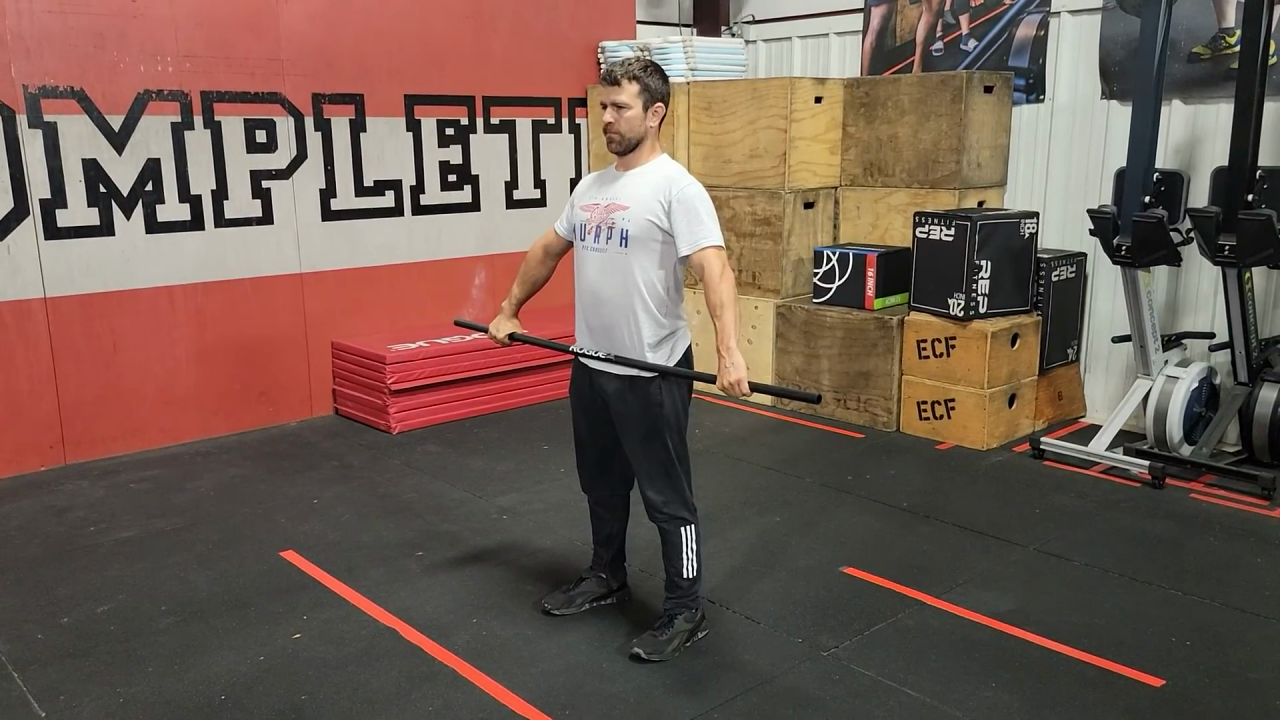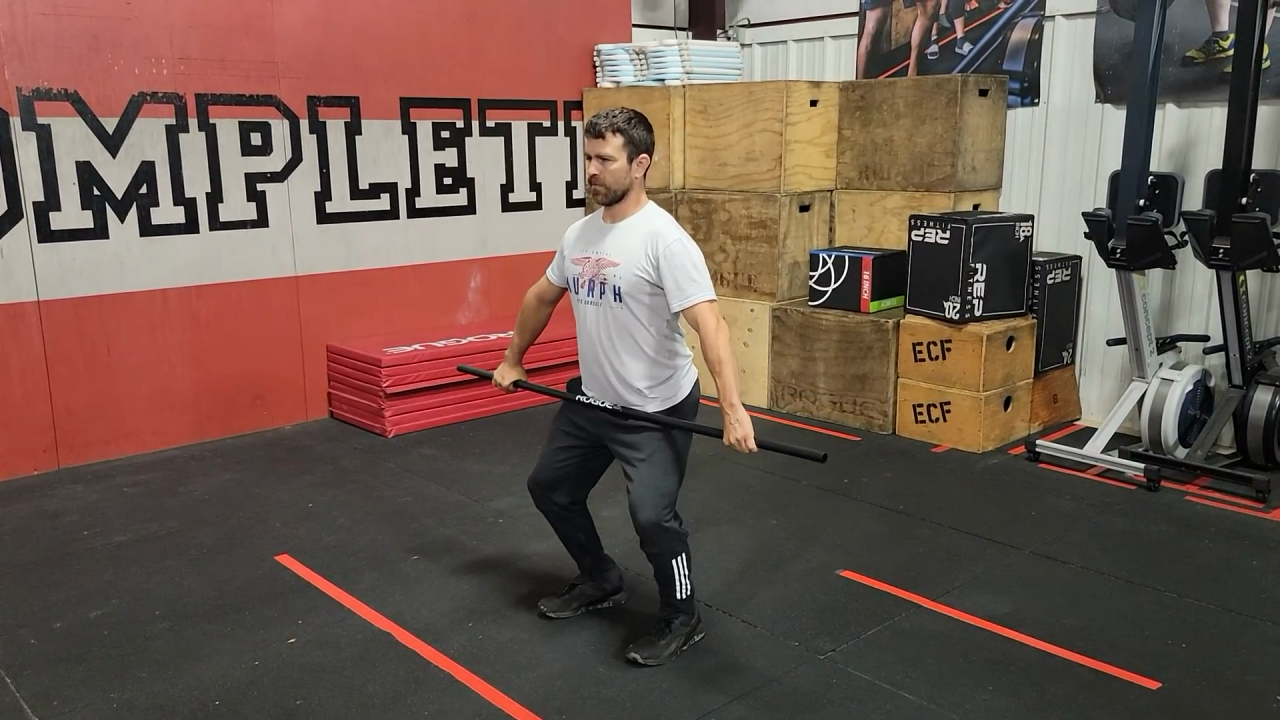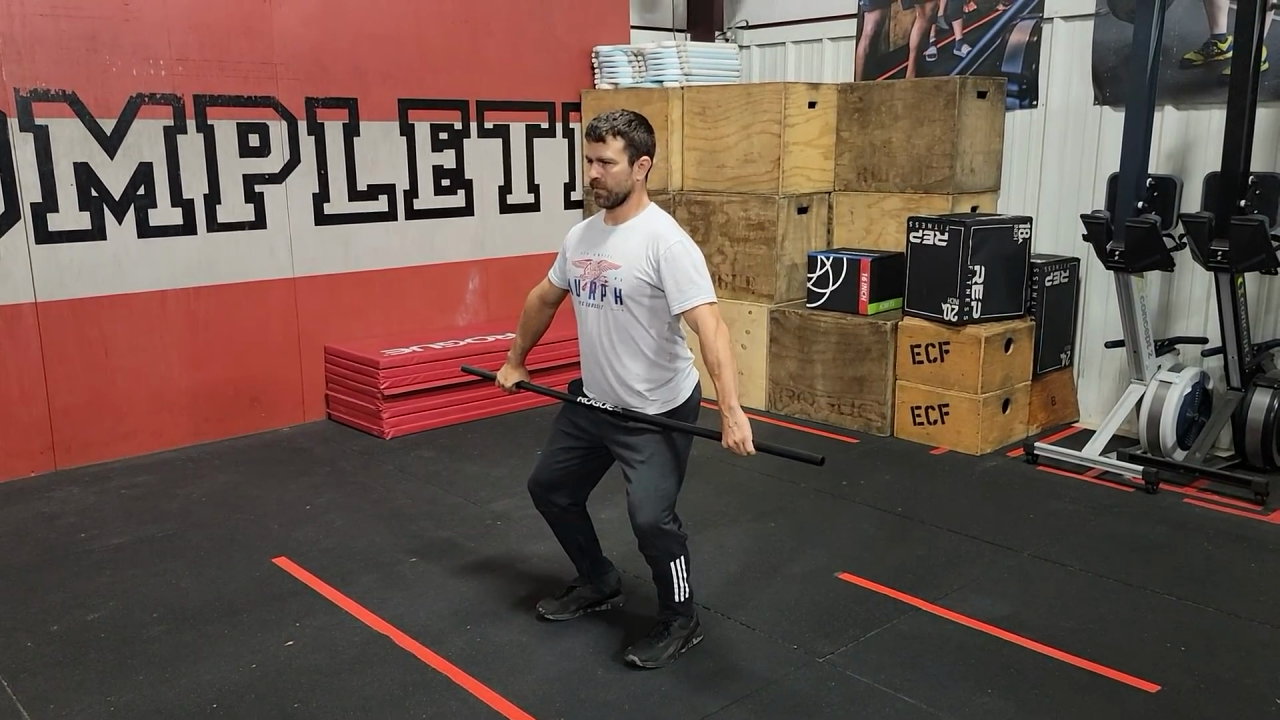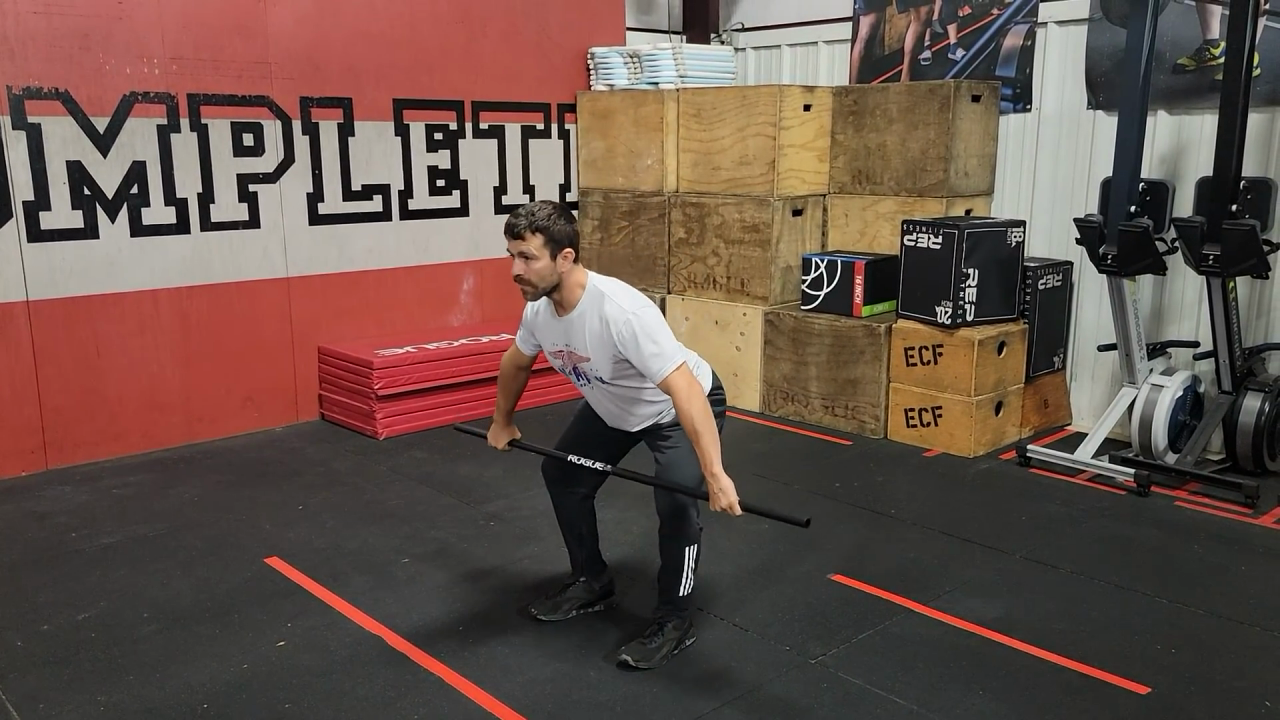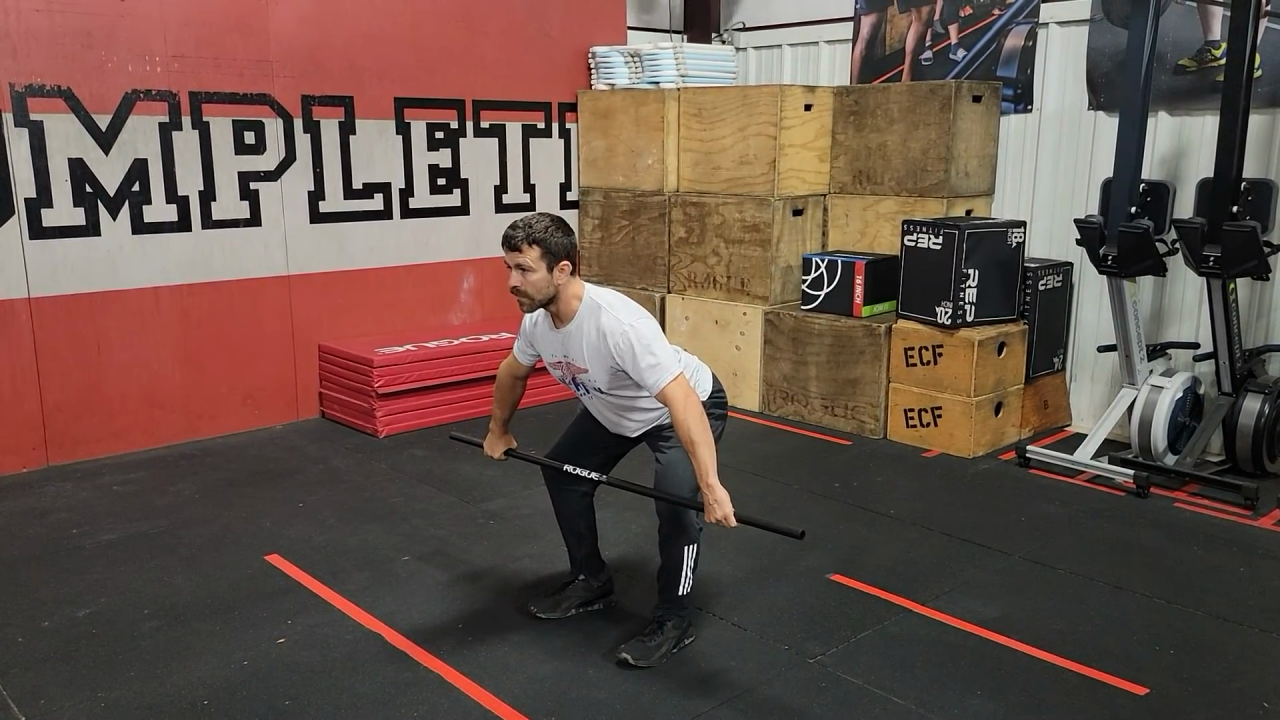
dt=1s
person 1, frame 1
left shoulder: (675, 187)
right shoulder: (590, 187)
left elbow: (714, 268)
right elbow: (547, 250)
left wrist: (729, 351)
right wrist: (509, 309)
left hip: (651, 373)
right hip: (591, 366)
left knee: (666, 496)
right knee: (601, 483)
left ankle: (685, 611)
right ankle: (606, 575)
person 1, frame 2
left shoulder: (664, 239)
right shoulder: (579, 234)
left elbow: (709, 323)
right elbow: (541, 297)
left wrist: (733, 408)
right wrist: (512, 359)
left hip: (657, 408)
right hip: (592, 399)
left knee: (652, 515)
right knee: (549, 486)
left ankle: (681, 618)
right ankle: (600, 581)
person 1, frame 3
left shoulder: (666, 241)
right shoulder: (581, 236)
left elbow: (709, 325)
right elbow: (544, 298)
left wrist: (731, 411)
right wrist: (515, 361)
left hip: (657, 412)
right hip: (592, 402)
left knee: (650, 517)
right knee: (549, 488)
left ankle: (680, 621)
right ankle: (598, 584)
person 1, frame 4
left shoulder: (621, 311)
right shoulder: (538, 310)
left elbow: (686, 391)
right elbow: (516, 363)
left wrist: (714, 475)
right wrist: (502, 421)
left hip: (680, 406)
right hip: (613, 407)
left knee: (675, 499)
right knee: (562, 474)
left ankle: (674, 620)
right ankle: (591, 583)
person 1, frame 5
left shoulder: (618, 322)
right shoulder: (536, 320)
left elbow: (682, 401)
right elbow: (513, 372)
left wrist: (710, 486)
right wrist: (498, 430)
left hip: (687, 405)
left knee: (675, 498)
right knee: (562, 473)
left ankle: (673, 619)
right ankle: (590, 581)
